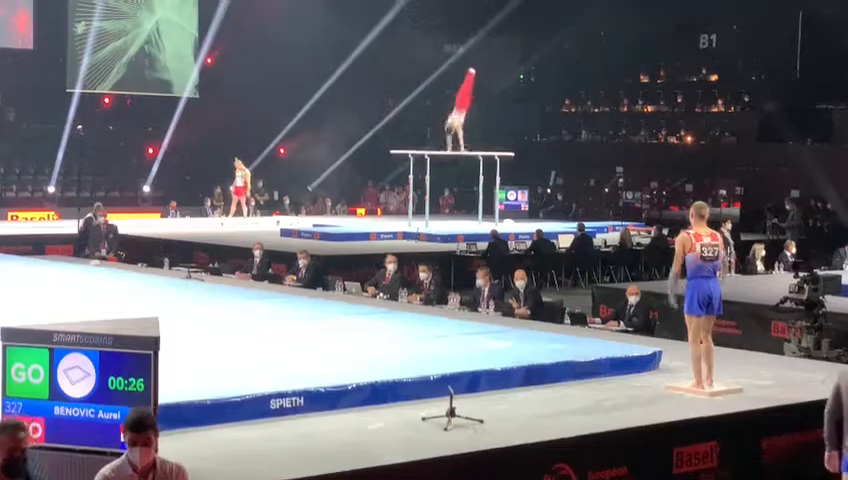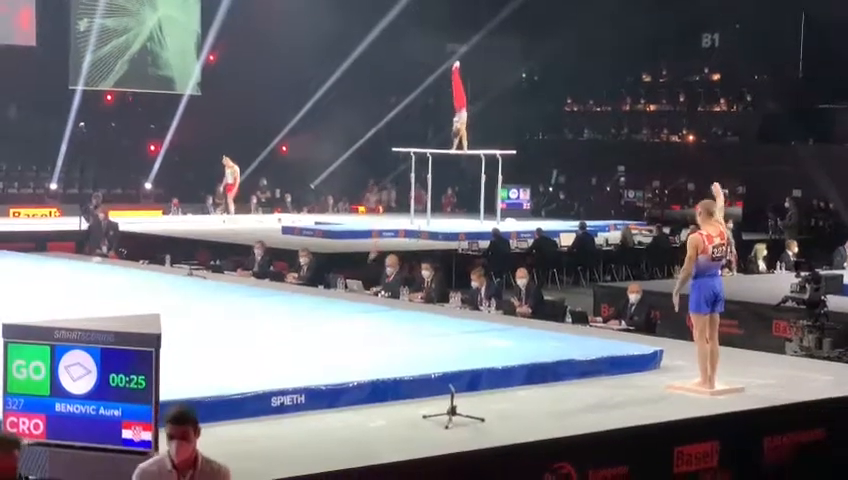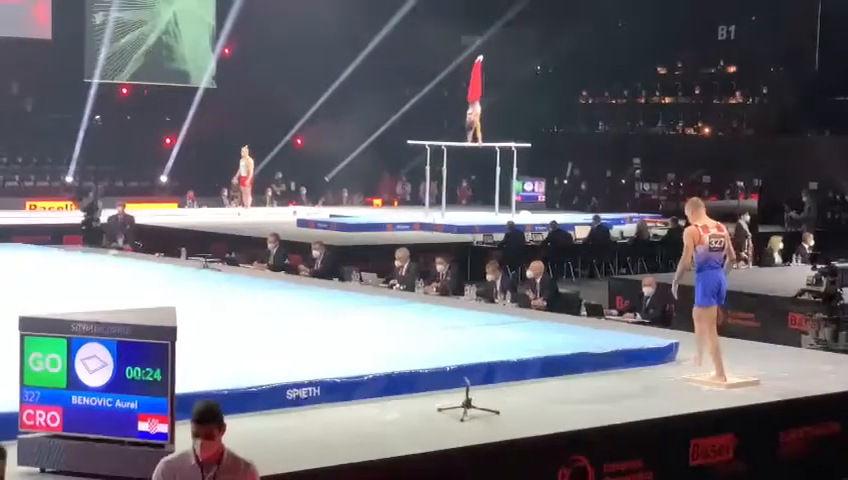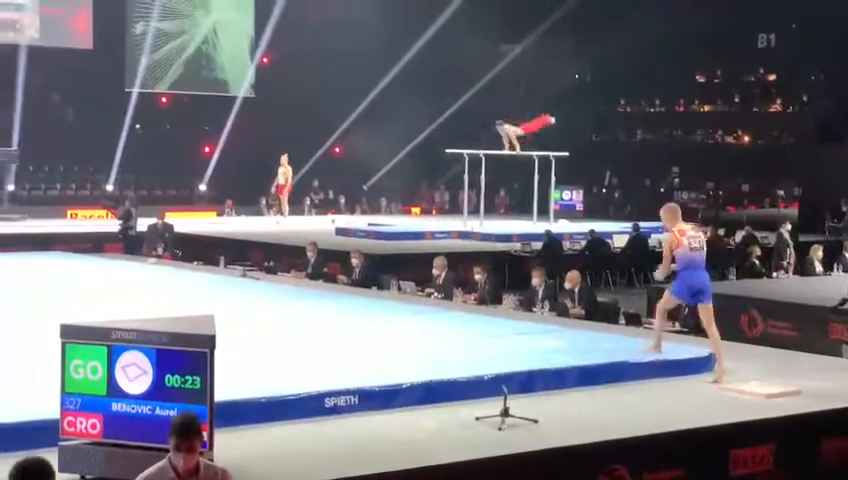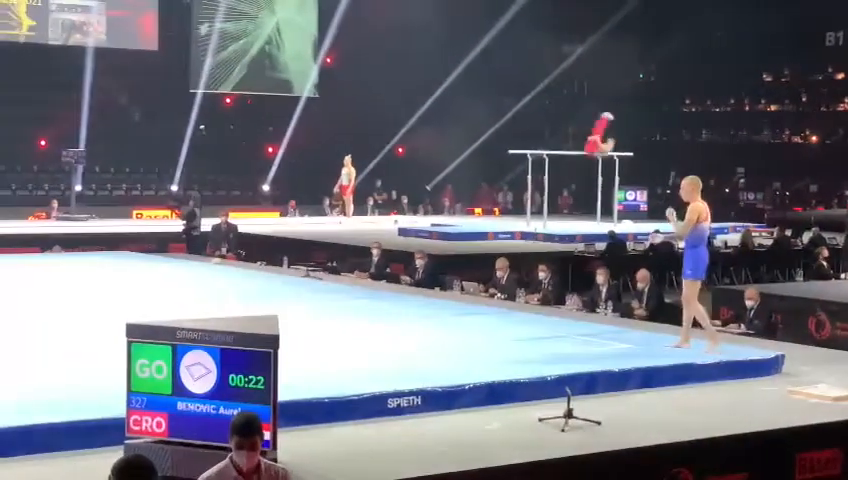
dt=1s
person 1, frame 1
left shoulder: (685, 237)
right shoulder: (717, 237)
left elbow: (676, 269)
right elbow: (722, 266)
left wrist: (671, 291)
left hip: (697, 287)
right hip: (714, 286)
left knee: (695, 338)
right knee: (706, 335)
left ankle: (699, 381)
right ankle: (709, 377)
person 1, frame 2
left shoulder: (696, 238)
right shoulder: (722, 231)
left elbow: (688, 268)
right elbow: (719, 212)
left wrist: (676, 290)
right wrist: (719, 194)
left hip: (702, 286)
right hip: (717, 283)
left knee: (701, 337)
right knee: (712, 335)
left ankle: (704, 380)
right ankle: (711, 378)
person 1, frame 3
left shoulder: (692, 230)
right shoulder: (721, 228)
left elbow: (686, 261)
right elbow: (732, 257)
left wrist: (675, 281)
left hip: (705, 278)
right hip: (720, 277)
left knee: (710, 329)
right knee: (698, 316)
left ankle: (720, 373)
right ankle: (699, 357)
person 1, frame 4
left shoulder: (670, 236)
right shoulder: (697, 231)
left elbow: (665, 266)
left wrist: (661, 274)
left hip: (686, 278)
right hip: (703, 277)
left knee: (661, 308)
right knee: (709, 325)
left ankle: (656, 347)
right ankle: (720, 365)
person 1, frame 5
left shoulder: (695, 206)
right shoulder: (698, 207)
left elbow: (683, 231)
right elbow: (687, 233)
left wrist: (672, 219)
left hip: (695, 254)
right hip: (693, 253)
left knee: (690, 301)
right knee: (688, 300)
left ankle: (713, 335)
right ankle: (685, 339)
